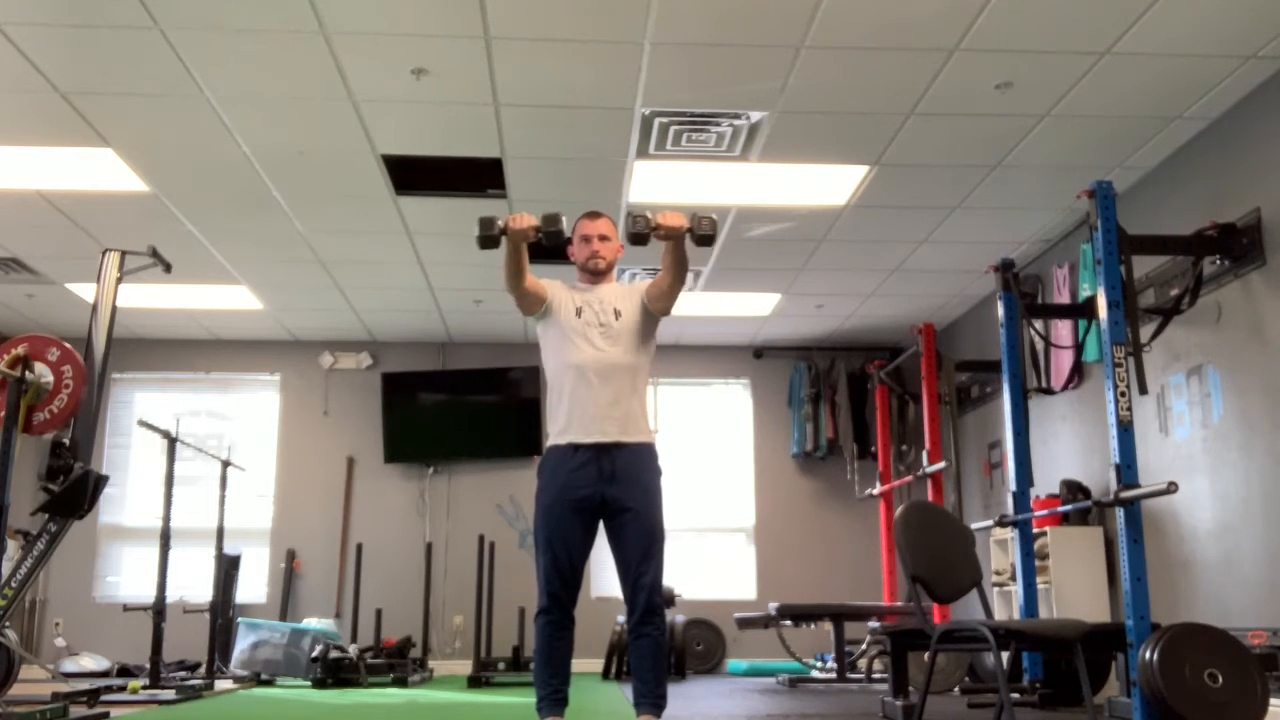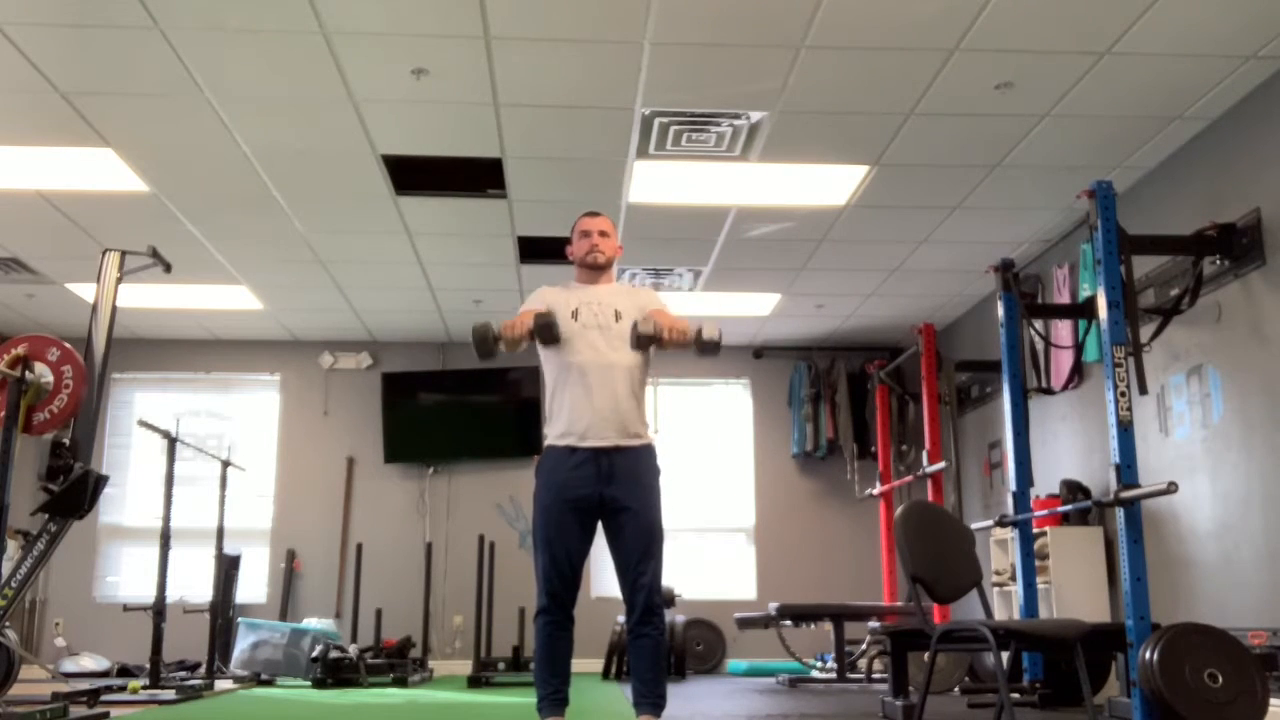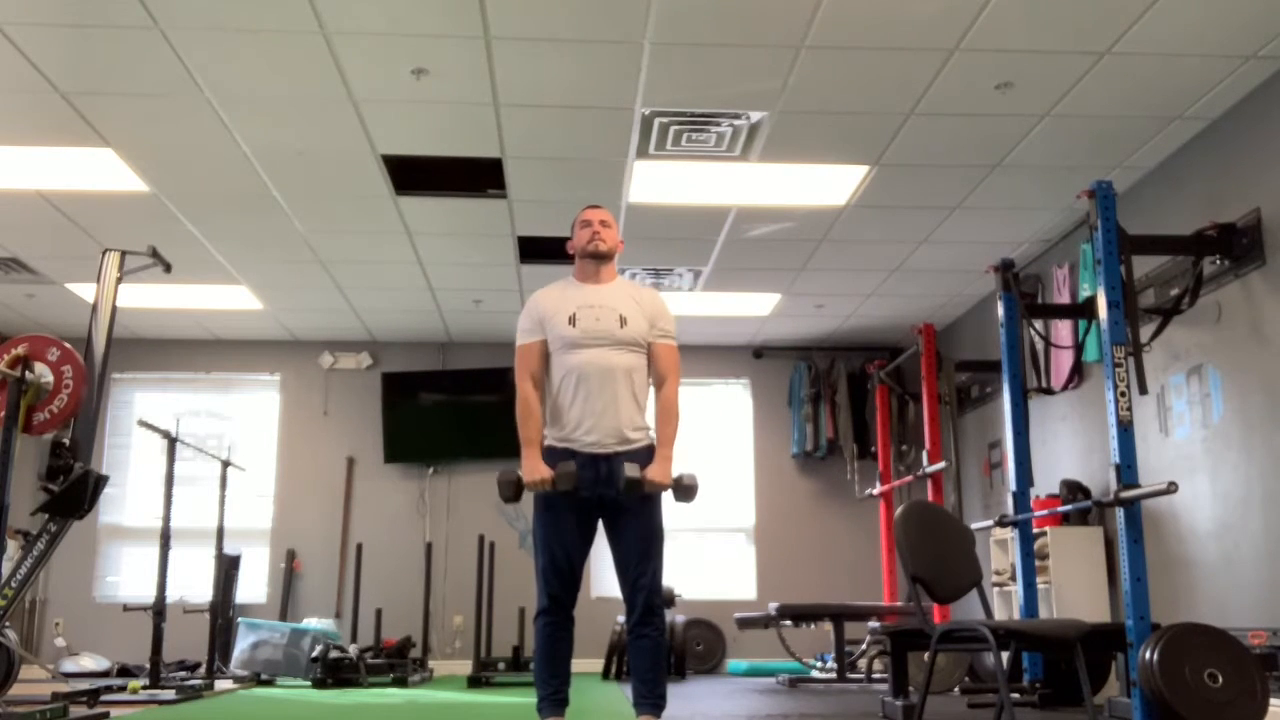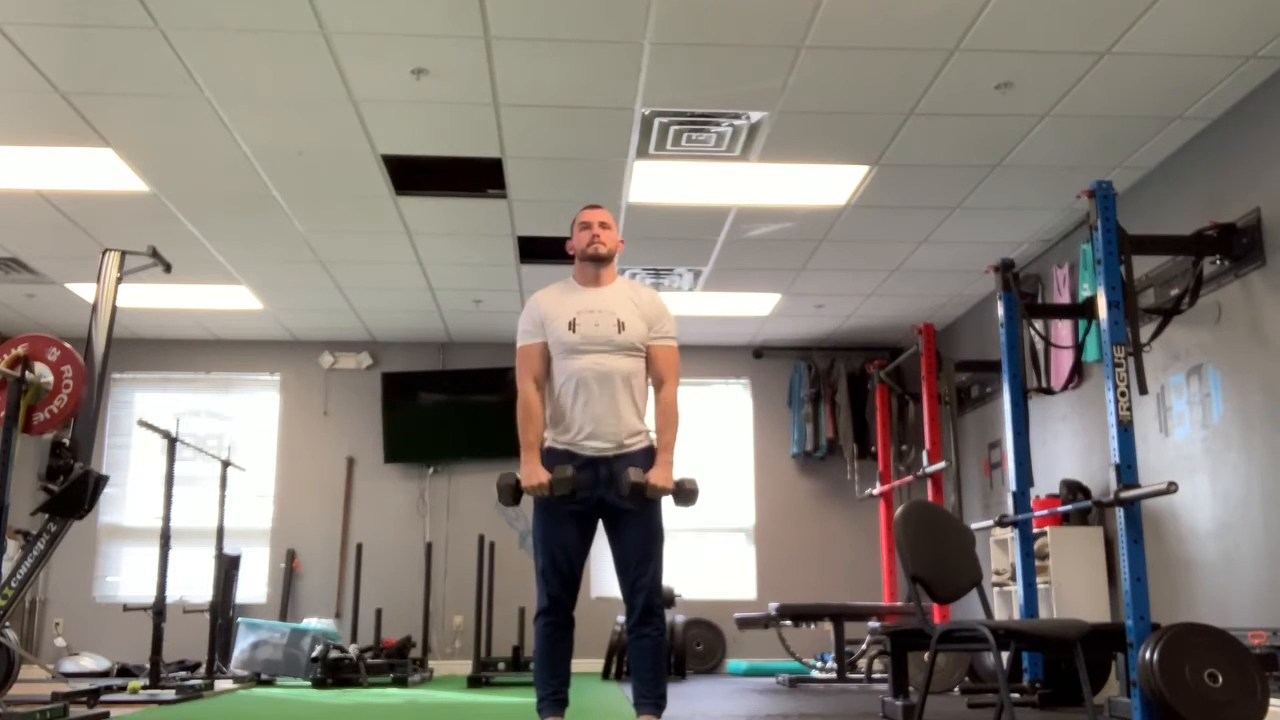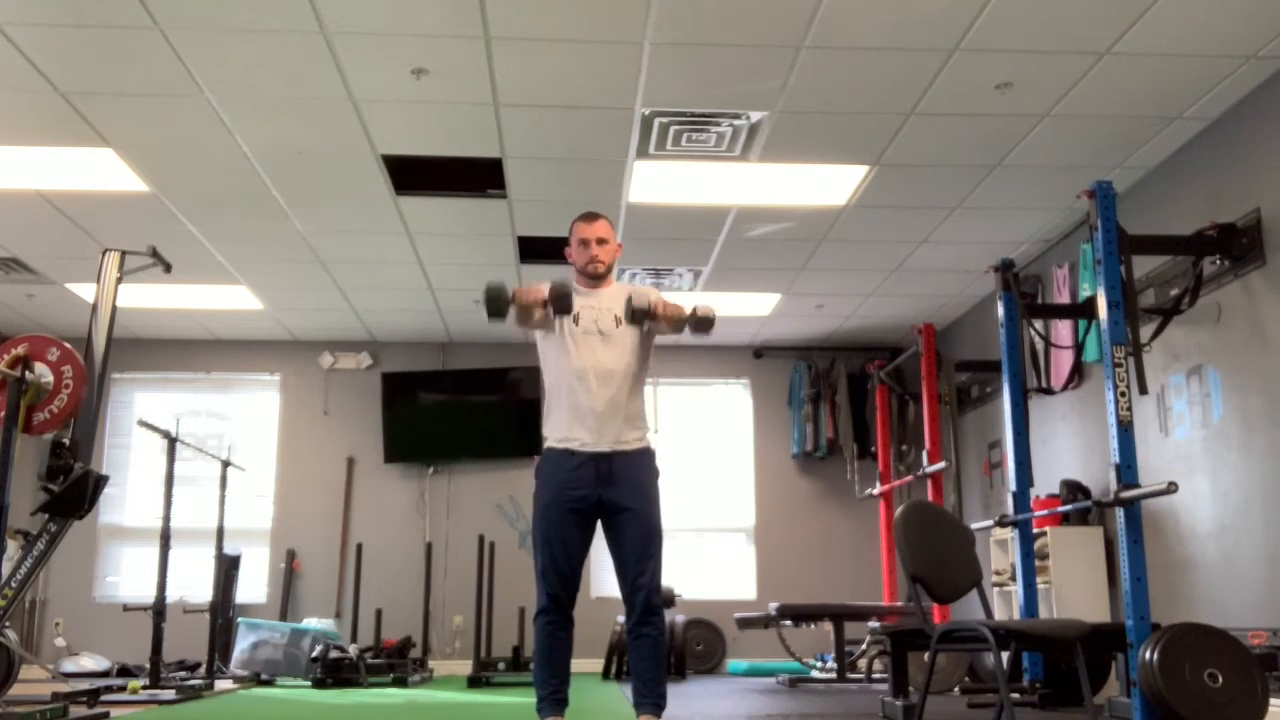
dt=0.4s
person 1, frame 1
left shoulder: (640, 298)
right shoulder: (552, 299)
left elbow: (674, 279)
right elbow: (517, 282)
left wrist: (675, 238)
right wrist: (515, 240)
left hip: (632, 458)
right hip: (566, 459)
left knee: (646, 596)
right knee: (556, 597)
person 1, frame 2
left shoulder: (639, 297)
right shoulder: (551, 298)
left elbow: (667, 324)
right elbow: (524, 324)
left wrist: (677, 329)
right wrist: (515, 327)
left hip: (631, 458)
right hip: (565, 459)
left knee: (644, 595)
right knee: (555, 596)
person 1, frame 3
left shoulder: (648, 302)
right shoulder: (544, 303)
left elbow: (668, 381)
right elbow: (526, 381)
left wrist: (663, 455)
right wrist: (530, 454)
left hip: (632, 463)
right hip: (564, 464)
left knee: (644, 597)
right knee: (555, 599)
person 1, frame 4
left shoulder: (647, 302)
right shoulder: (543, 304)
left elbow: (666, 386)
right elbow: (529, 387)
left wrist: (663, 461)
right wrist: (530, 459)
left hip: (632, 464)
right hip: (564, 465)
left knee: (645, 598)
right knee: (555, 599)
person 1, frame 5
left shoulder: (638, 297)
right shoulder: (554, 298)
left elbow: (665, 319)
right elbow: (529, 315)
left wrist: (674, 314)
right wrist: (525, 302)
left hip: (630, 462)
right hip: (564, 463)
left knee: (644, 597)
right knee: (554, 598)
